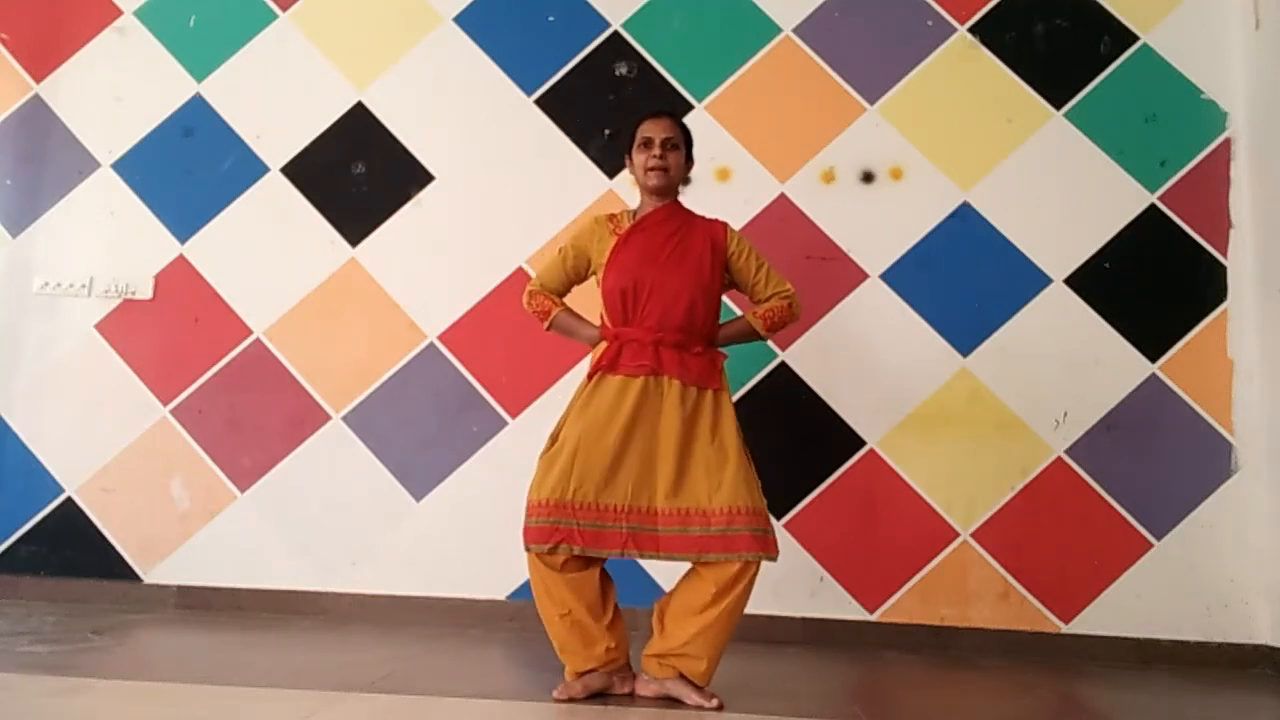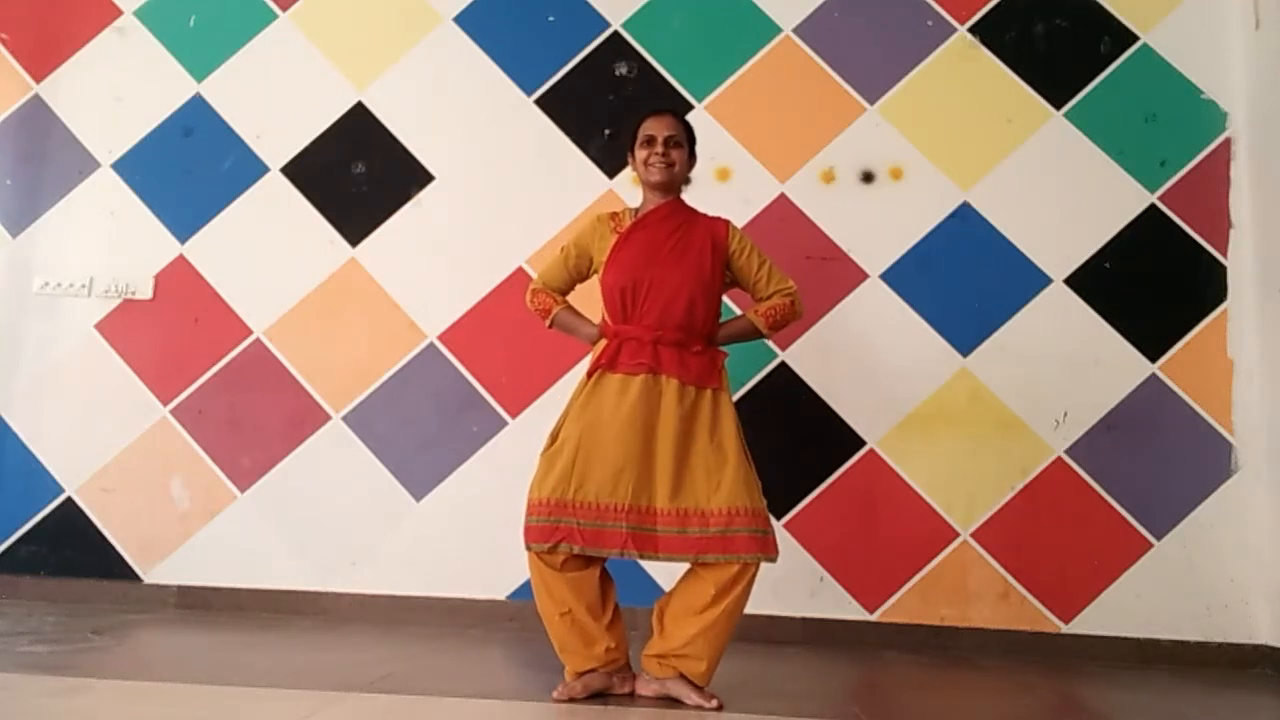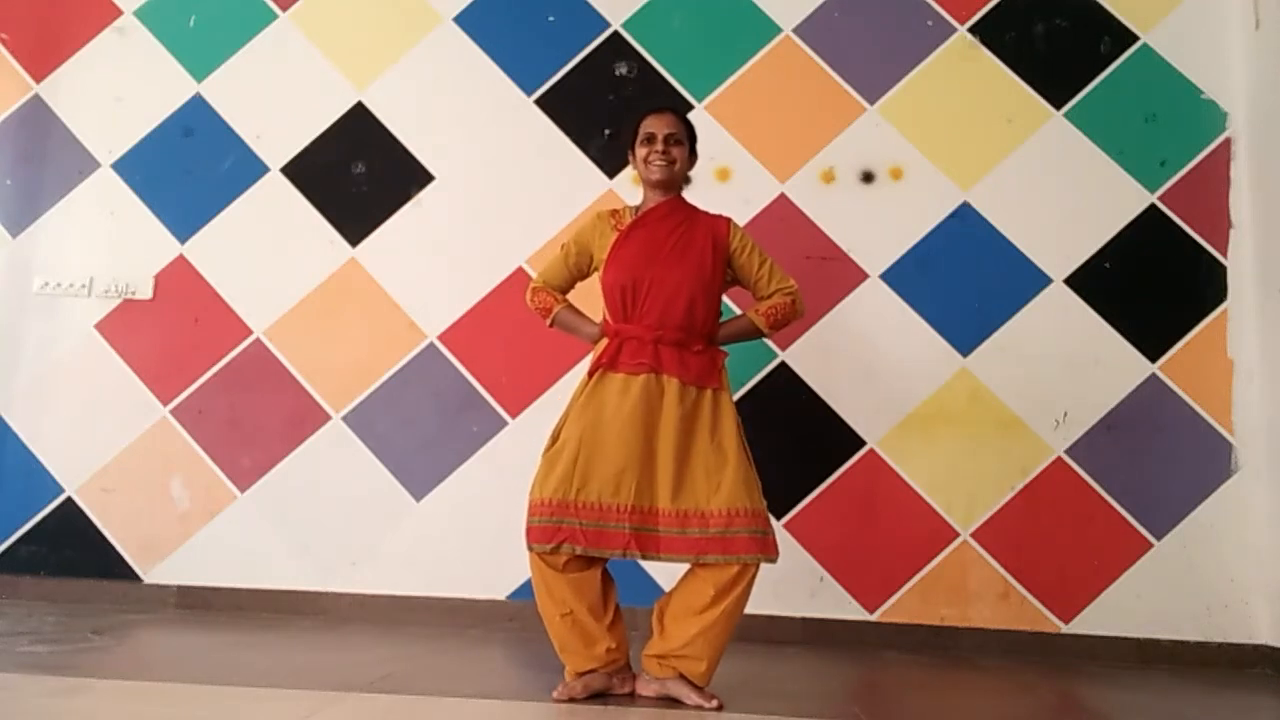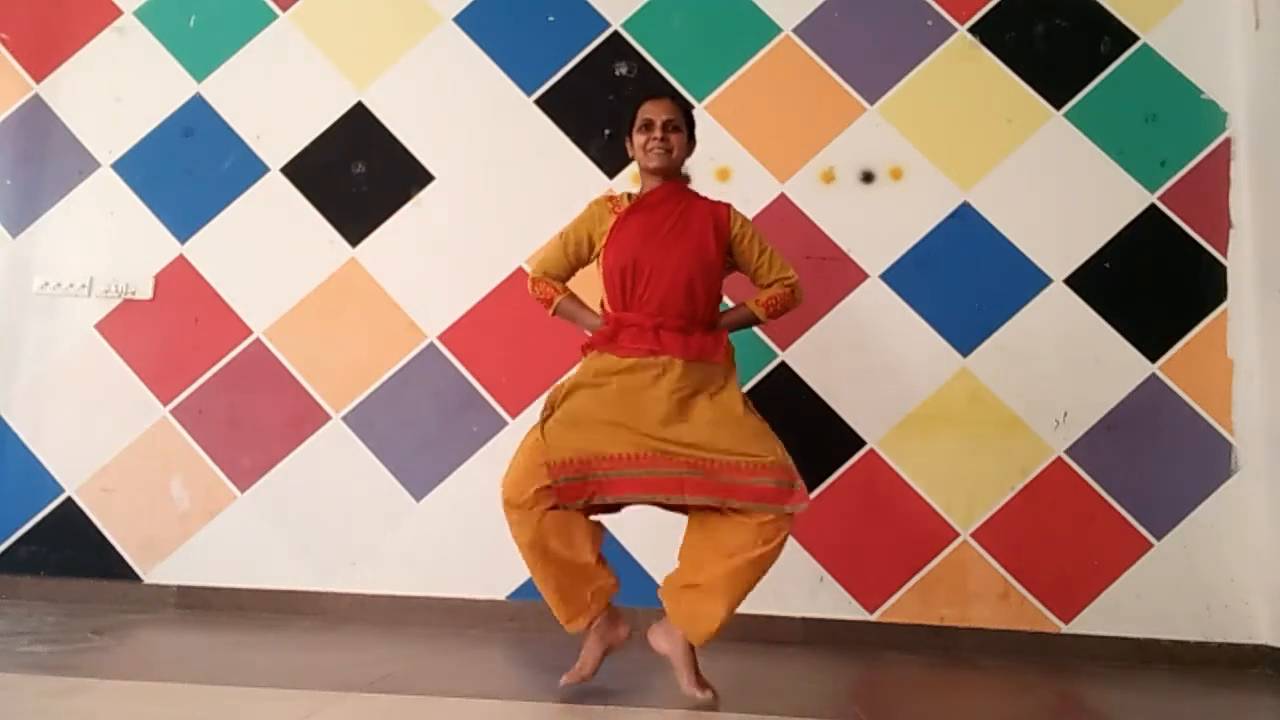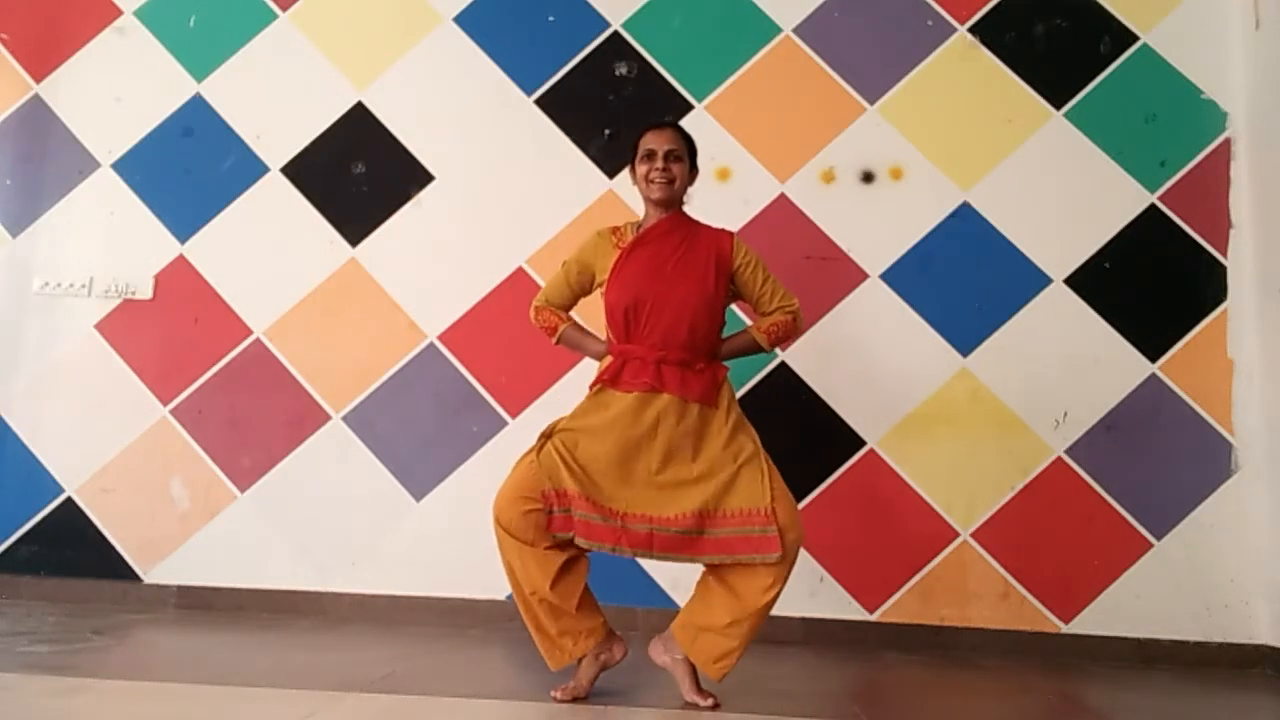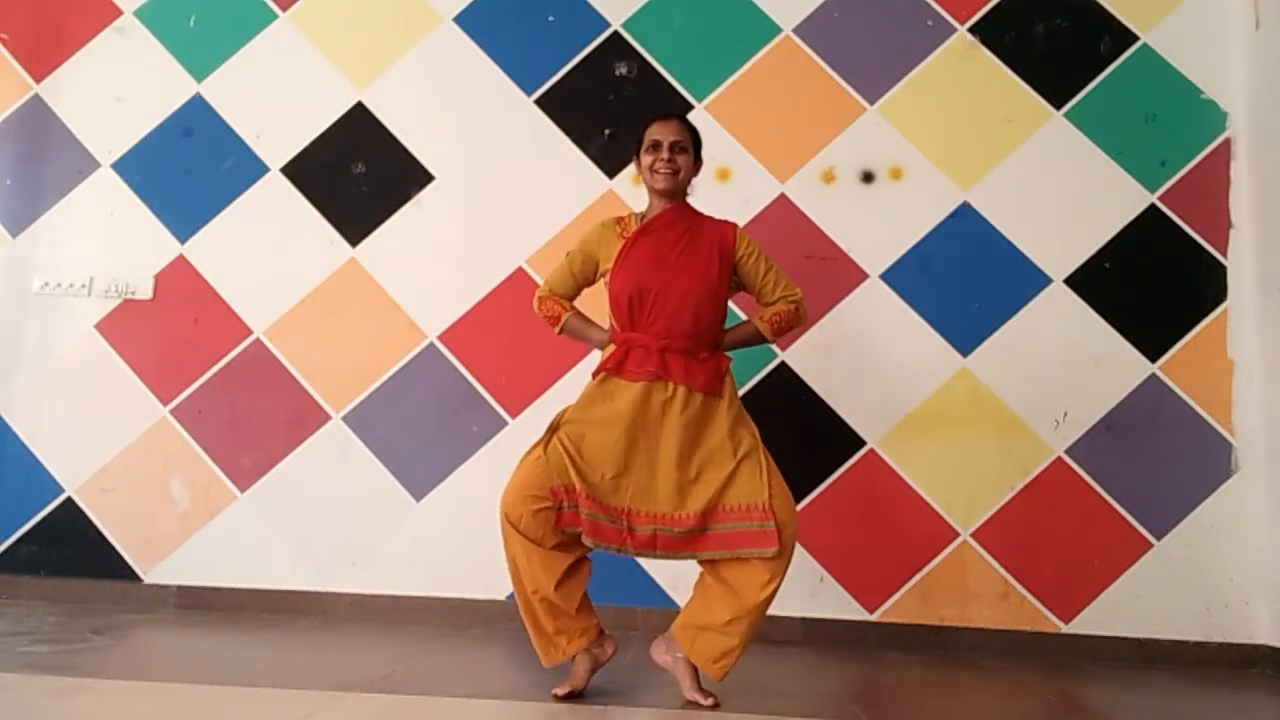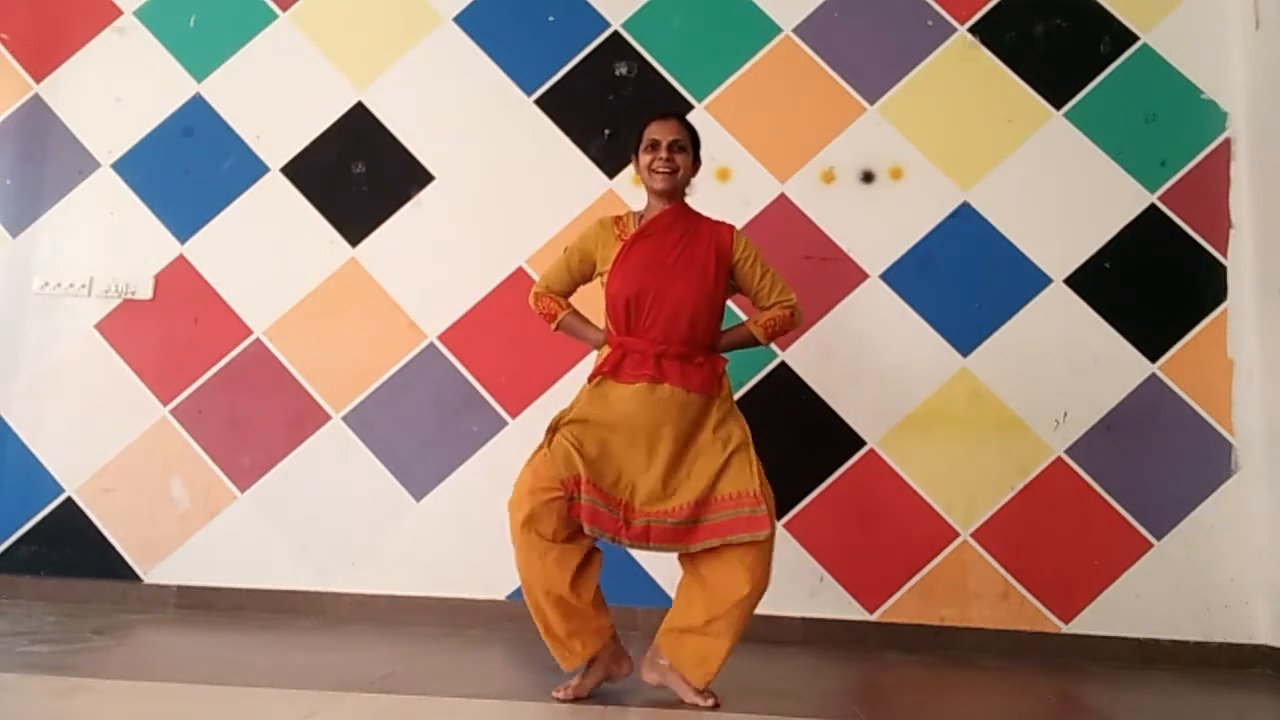
dt=0.4s
person 1, frame 1
left shoulder: (716, 237)
right shoulder: (602, 232)
left elbow: (782, 301)
right elbow: (537, 294)
left wrist: (713, 336)
right wrist: (598, 336)
left hip: (694, 403)
right hip: (615, 395)
left knee: (736, 541)
right knee: (552, 528)
left ankle: (670, 666)
right ankle: (601, 662)
person 1, frame 2
left shoulder: (718, 235)
right shoulder: (605, 230)
left elbow: (784, 299)
right elbow: (540, 292)
left wrist: (713, 335)
right wrist: (598, 334)
left hip: (693, 402)
right hip: (614, 395)
left knee: (735, 538)
right knee: (554, 526)
left ankle: (670, 666)
right ankle: (600, 663)
person 1, frame 3
left shoulder: (720, 233)
right shoulder: (605, 227)
left elbow: (785, 298)
right elbow: (540, 290)
left wrist: (713, 335)
right wrist: (599, 333)
left hip: (694, 402)
right hip: (615, 395)
left knee: (733, 540)
right knee: (557, 528)
left ankle: (670, 666)
right ankle: (601, 663)
person 1, frame 4
left shoulder: (720, 218)
right shoulder: (604, 213)
left elbow: (784, 286)
right elbow: (543, 277)
left wrist: (718, 321)
right wrist: (596, 322)
left hip: (697, 383)
right hip: (616, 376)
left knee: (769, 496)
right knee: (525, 489)
left ankle: (680, 626)
right ankle: (600, 617)
person 1, frame 5
left shoulder: (724, 248)
right shoulder: (605, 246)
left elbow: (785, 314)
right elbow: (544, 308)
left wrist: (716, 350)
right wrist: (603, 350)
left hip: (702, 422)
right hip: (617, 413)
left knee: (775, 538)
right knee: (517, 508)
left ankle: (683, 644)
right ankle: (592, 641)
person 1, frame 6
left shoulder: (726, 238)
right shoulder: (609, 236)
left elbow: (788, 305)
right elbow: (548, 298)
left wrist: (719, 340)
right wrist: (606, 339)
left hip: (702, 409)
right hip: (620, 401)
left knee: (769, 530)
right knee: (526, 504)
left ankle: (685, 645)
right ankle: (583, 640)
person 1, frame 7
left shoulder: (723, 240)
right shoulder: (606, 235)
left elbow: (783, 308)
right elbow: (544, 294)
left wrist: (715, 341)
right wrist: (603, 339)
left hip: (698, 410)
right hip: (617, 399)
left knee: (745, 535)
right knee: (536, 503)
left ankle: (676, 657)
right ankle: (596, 648)
